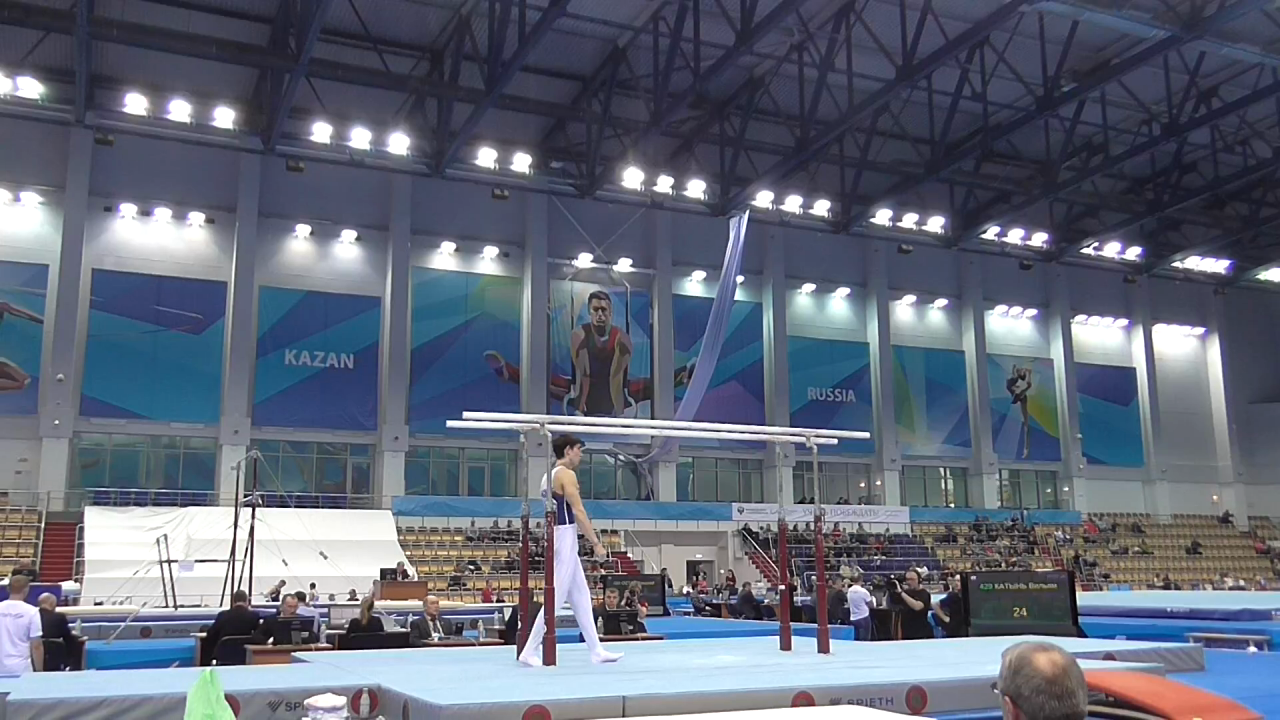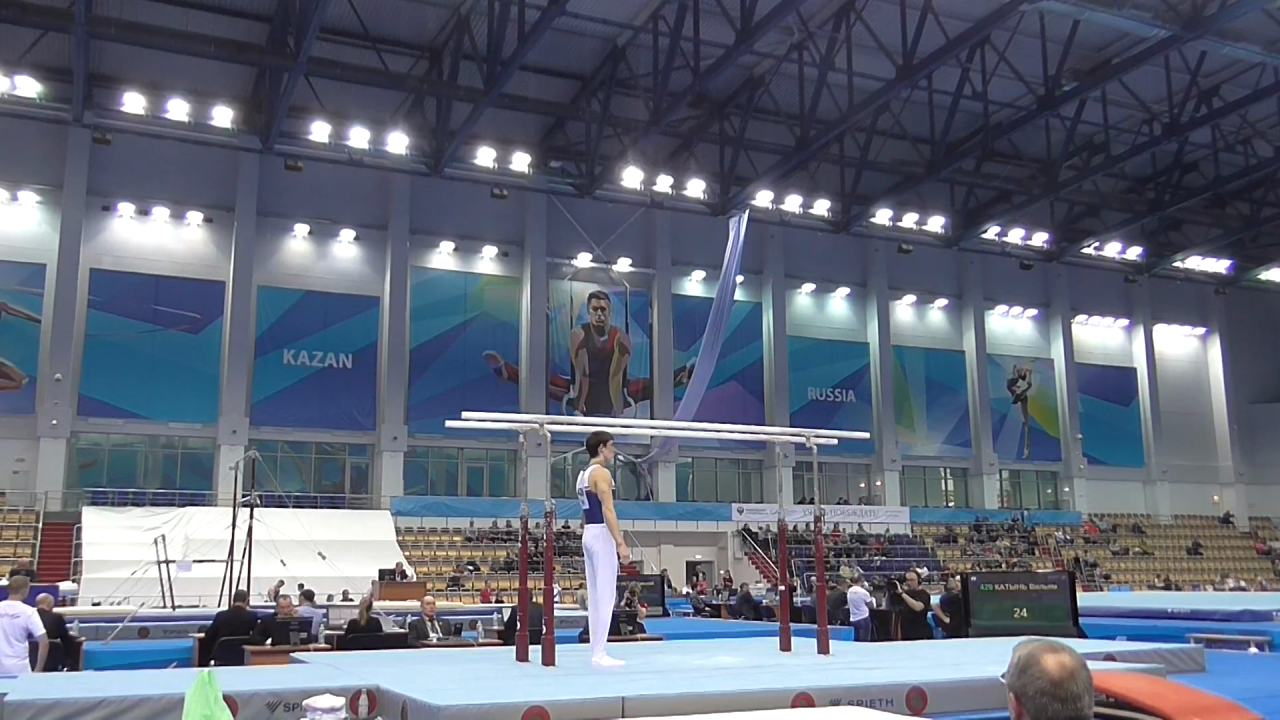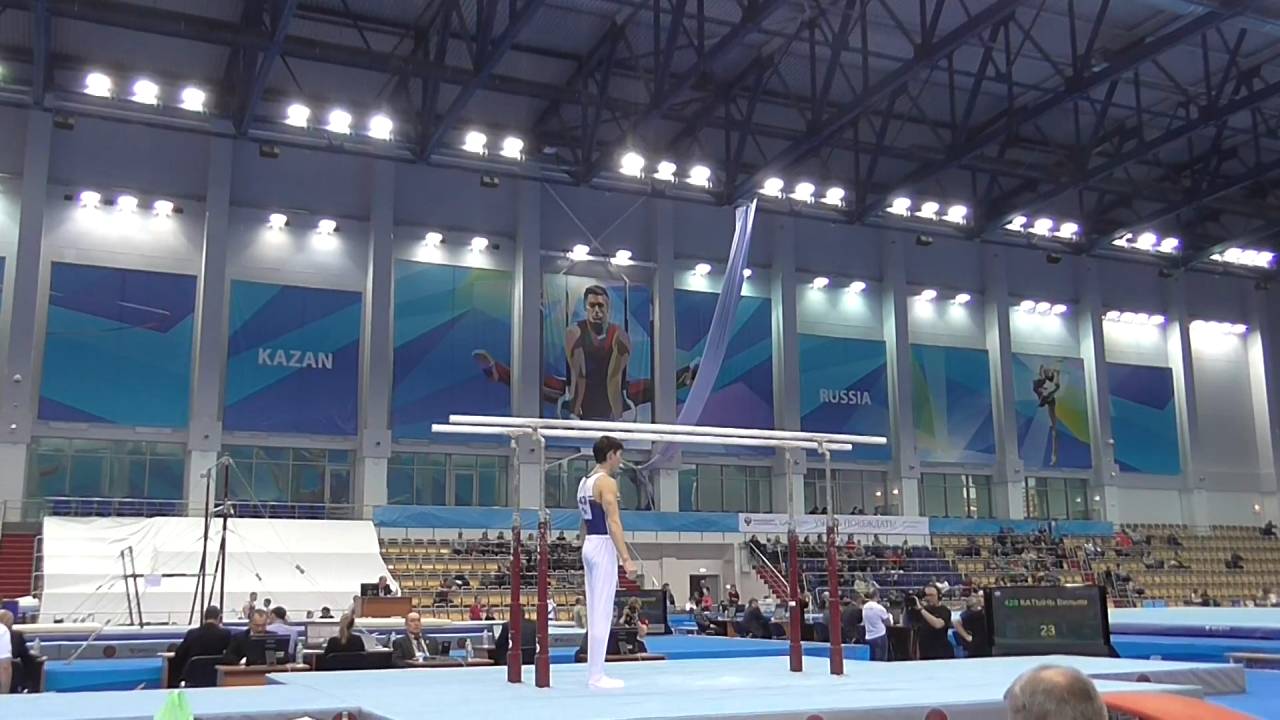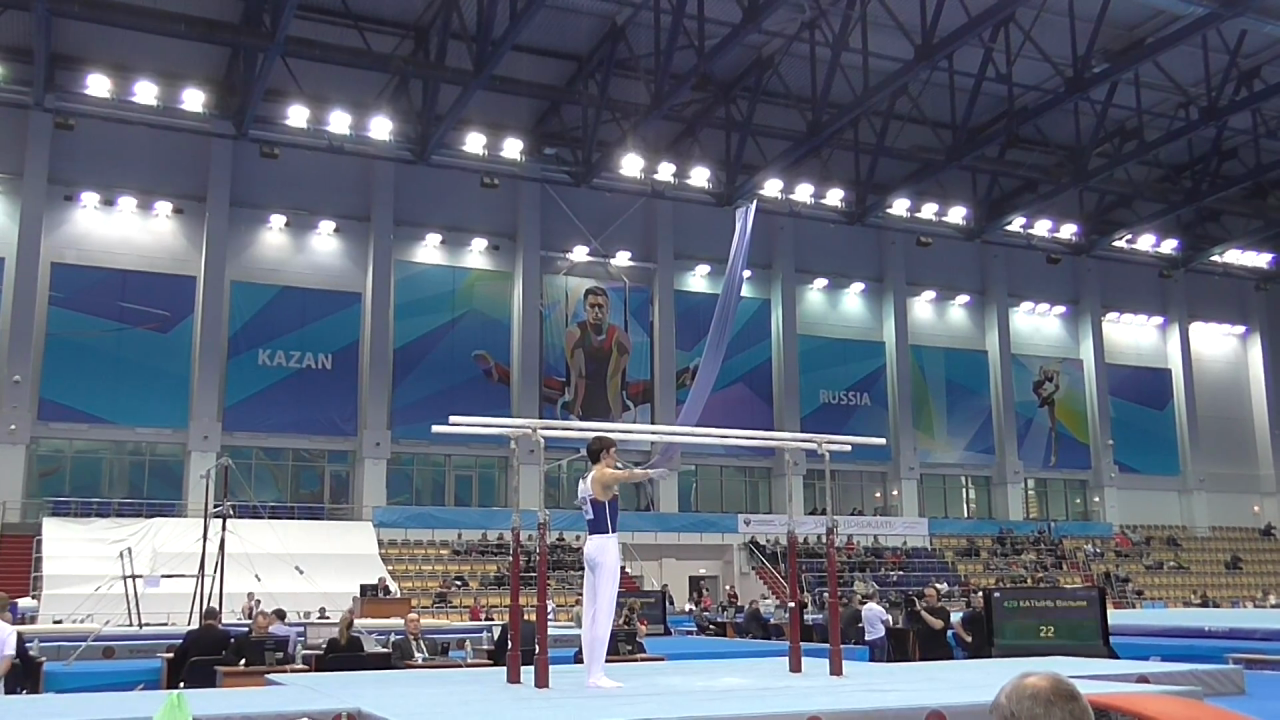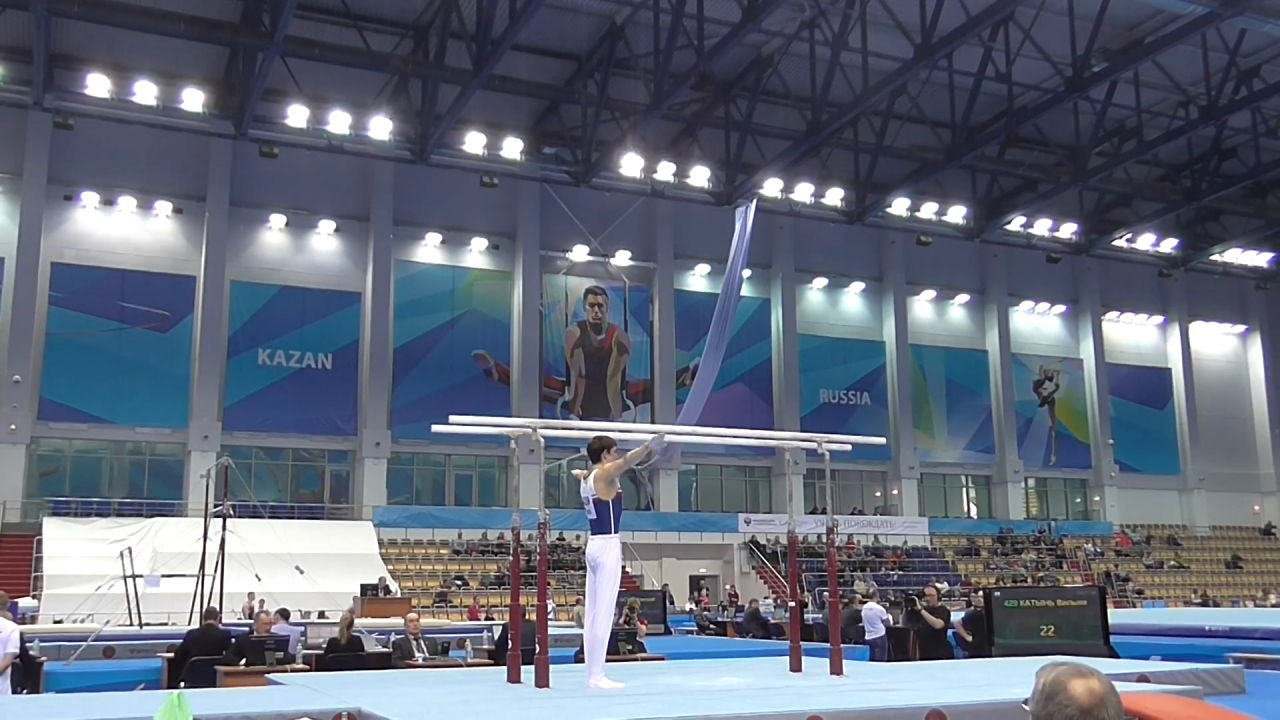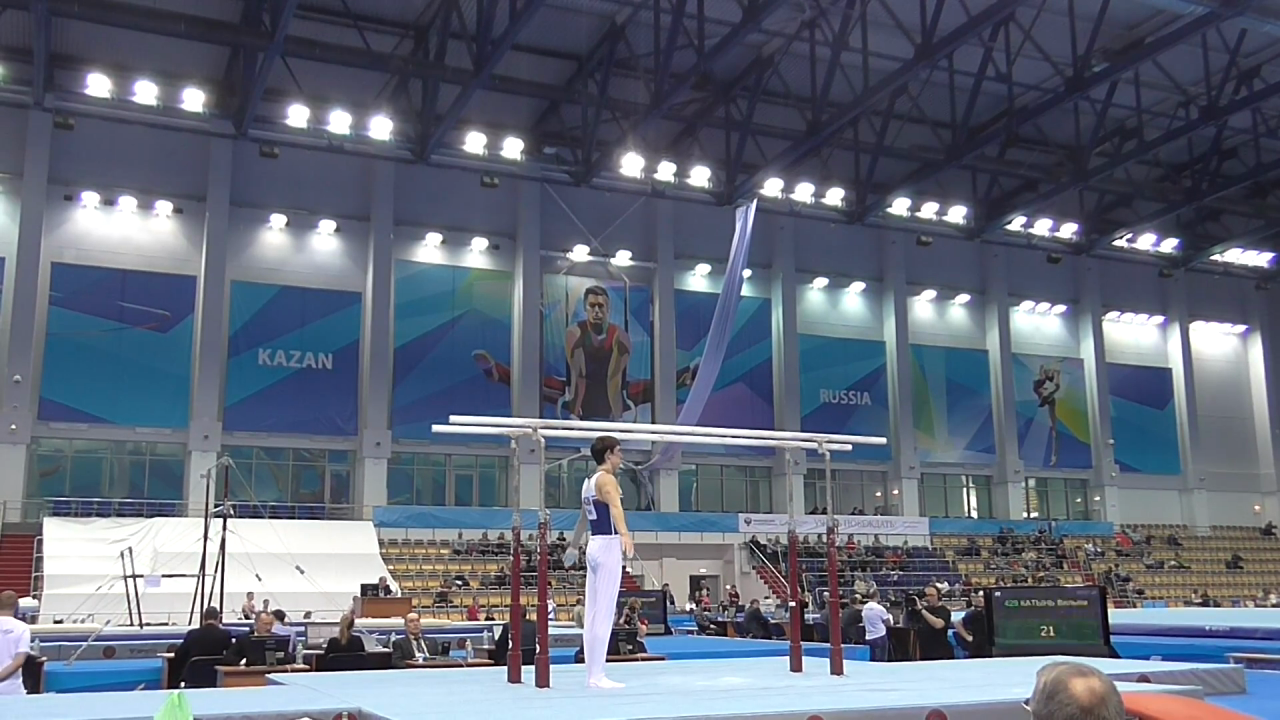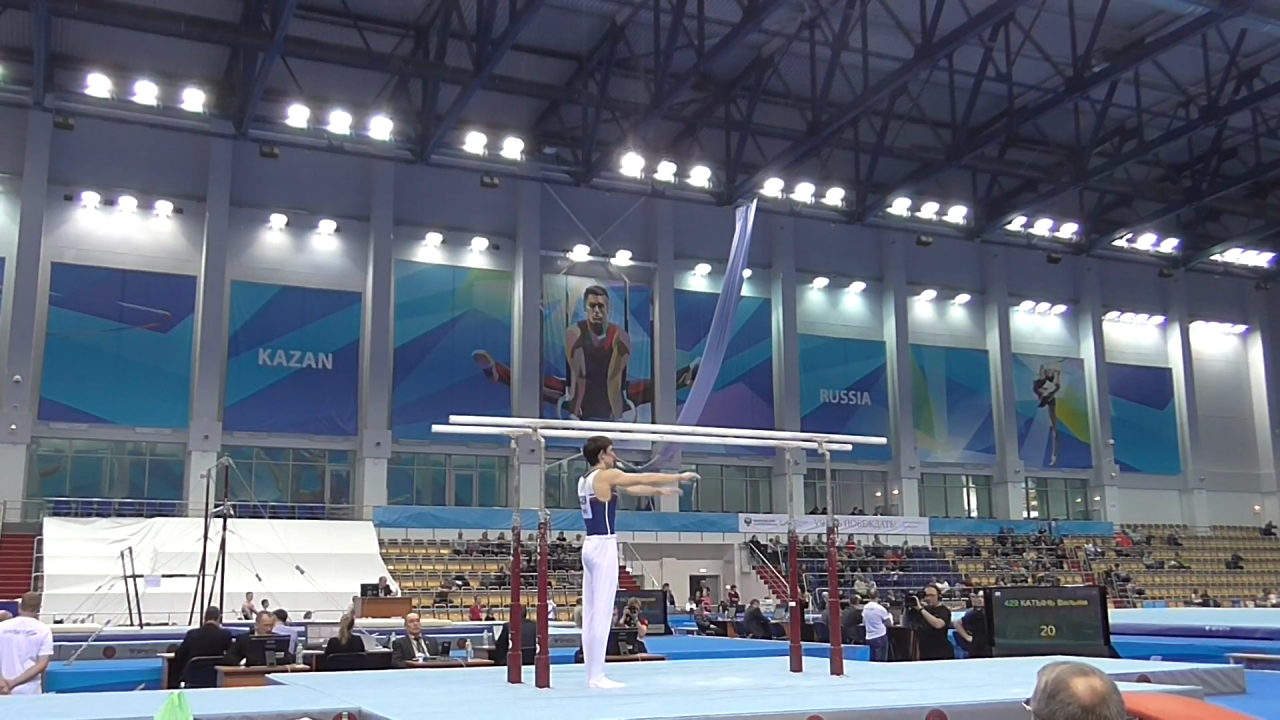
dt=0.7s
person 1, frame 1
left shoulder: (550, 475)
right shoulder: (566, 474)
right elbow: (578, 512)
right wrist: (596, 542)
left hip: (558, 536)
right hip: (564, 537)
left knee: (581, 597)
right knee: (556, 597)
left ankle: (597, 650)
right ankle: (530, 650)
person 1, frame 2
left shoulder: (583, 475)
right shoulder: (602, 473)
right elbow: (608, 510)
right wrist: (621, 543)
left hip: (588, 534)
right hip: (601, 535)
left knee: (598, 597)
right knee: (605, 597)
left ankle: (598, 651)
right ankle: (599, 654)
person 1, frame 3
left shoulder: (585, 482)
right shoulder: (606, 482)
right elbow: (613, 522)
right wrist: (626, 557)
left hip: (589, 545)
right hip: (603, 546)
left knee: (597, 613)
right knee: (601, 614)
left ankle: (596, 671)
right ankle: (596, 676)
person 1, frame 4
left shoulder: (586, 481)
right shoulder: (602, 475)
right elbow: (626, 475)
right wrist: (649, 473)
left hip: (591, 545)
right hip: (605, 545)
left knee: (592, 612)
right knee: (604, 612)
left ankle: (592, 673)
right ankle: (597, 675)
person 1, frame 5
left shoulder: (587, 478)
right shoulder: (604, 473)
right elbow: (626, 461)
left wrist: (579, 471)
right wrist: (648, 447)
left hip: (594, 545)
right hip: (608, 545)
left knee: (594, 613)
right knee: (604, 613)
left ankle: (593, 674)
right ankle: (597, 676)
person 1, frame 6
left shoulder: (589, 482)
right shoulder: (607, 478)
left elbow: (583, 518)
right elbow: (615, 508)
left wrist: (573, 546)
right wrist: (625, 536)
left hip: (594, 545)
right hip: (608, 545)
left knee: (594, 614)
right knee: (604, 614)
left ankle: (593, 674)
right ankle: (597, 676)
person 1, frame 7
left shoulder: (585, 481)
right shoulder: (605, 476)
left elbow: (630, 488)
right elbow: (644, 479)
left wrist: (659, 490)
right wrist: (679, 477)
left hip: (590, 545)
right hip: (604, 546)
left knee: (592, 613)
right knee: (602, 614)
left ankle: (593, 674)
right ankle: (597, 676)
